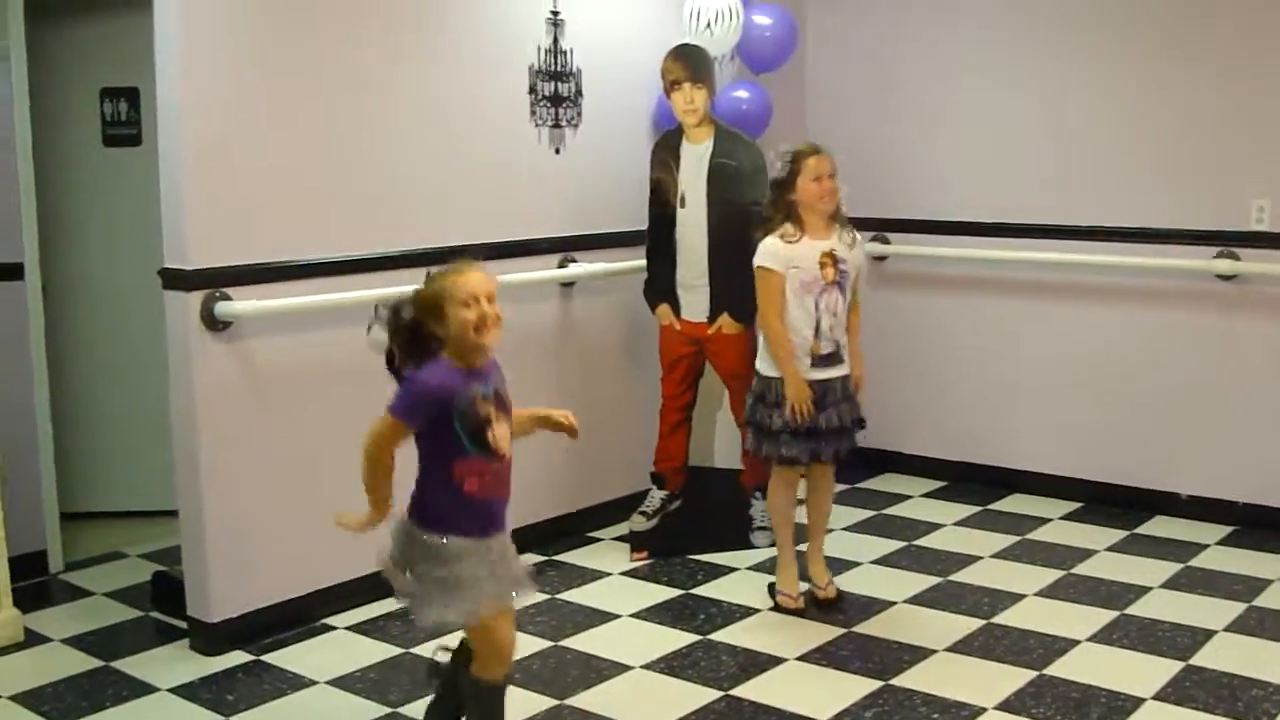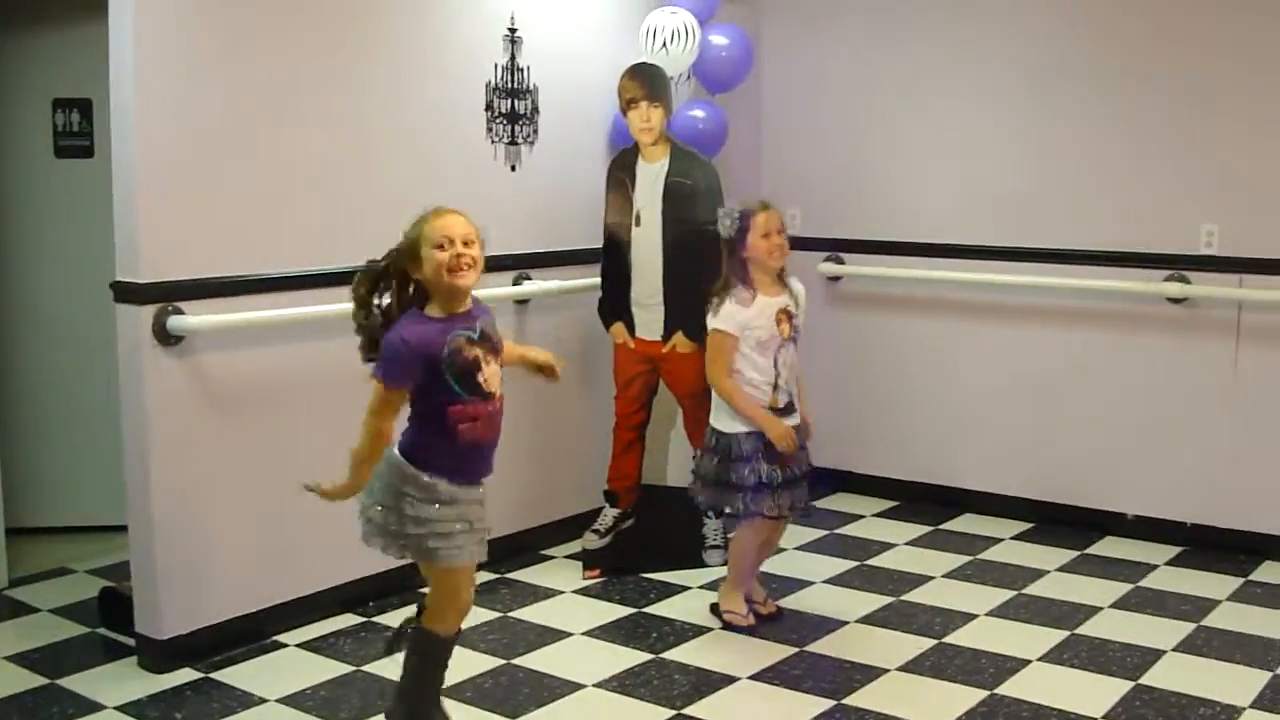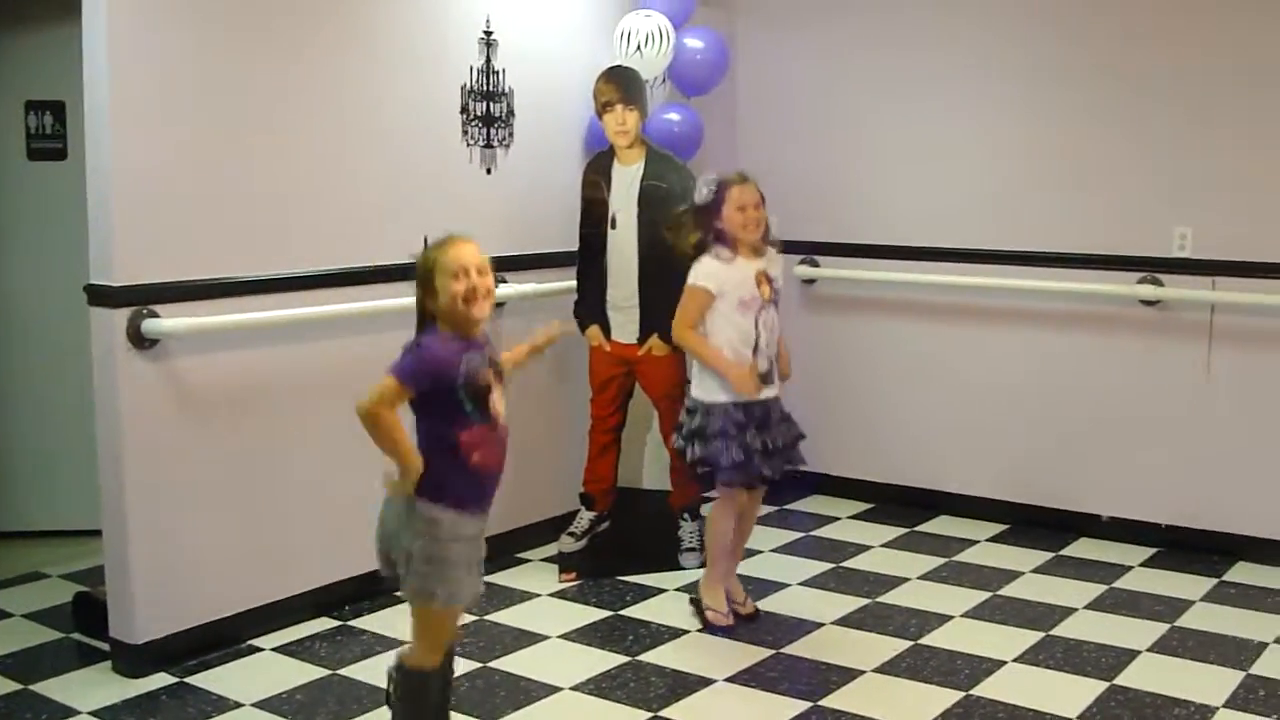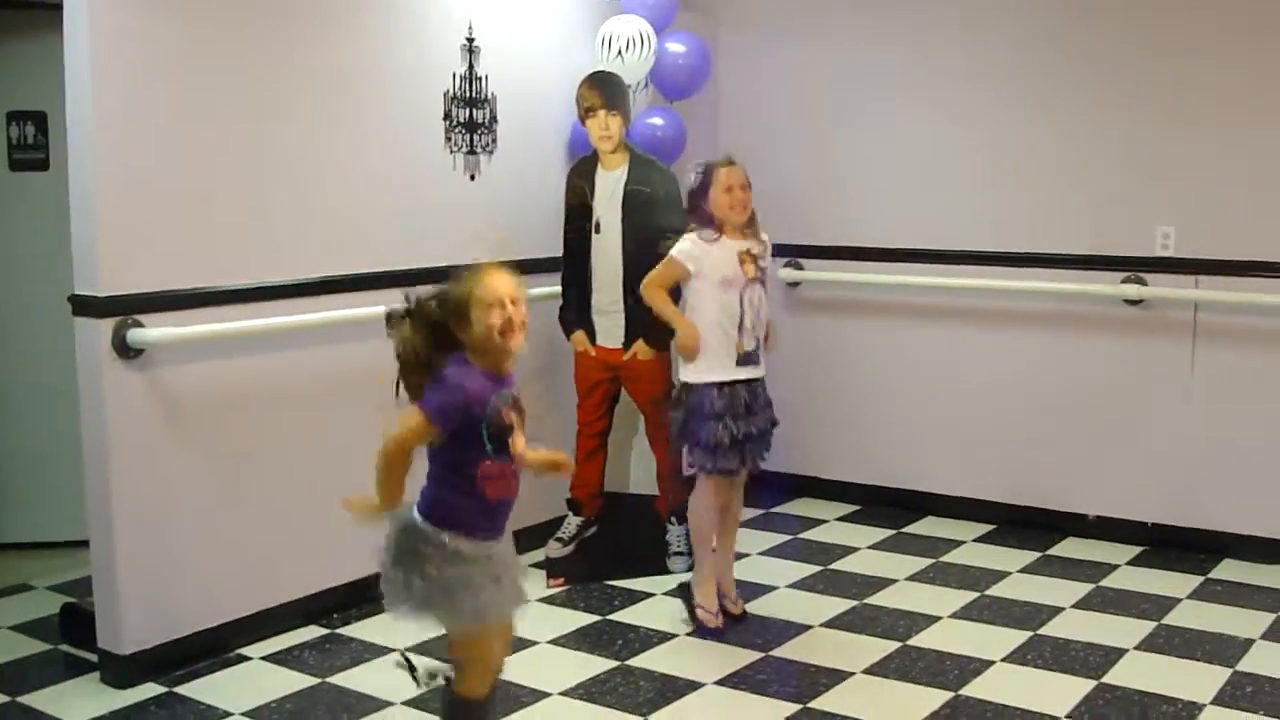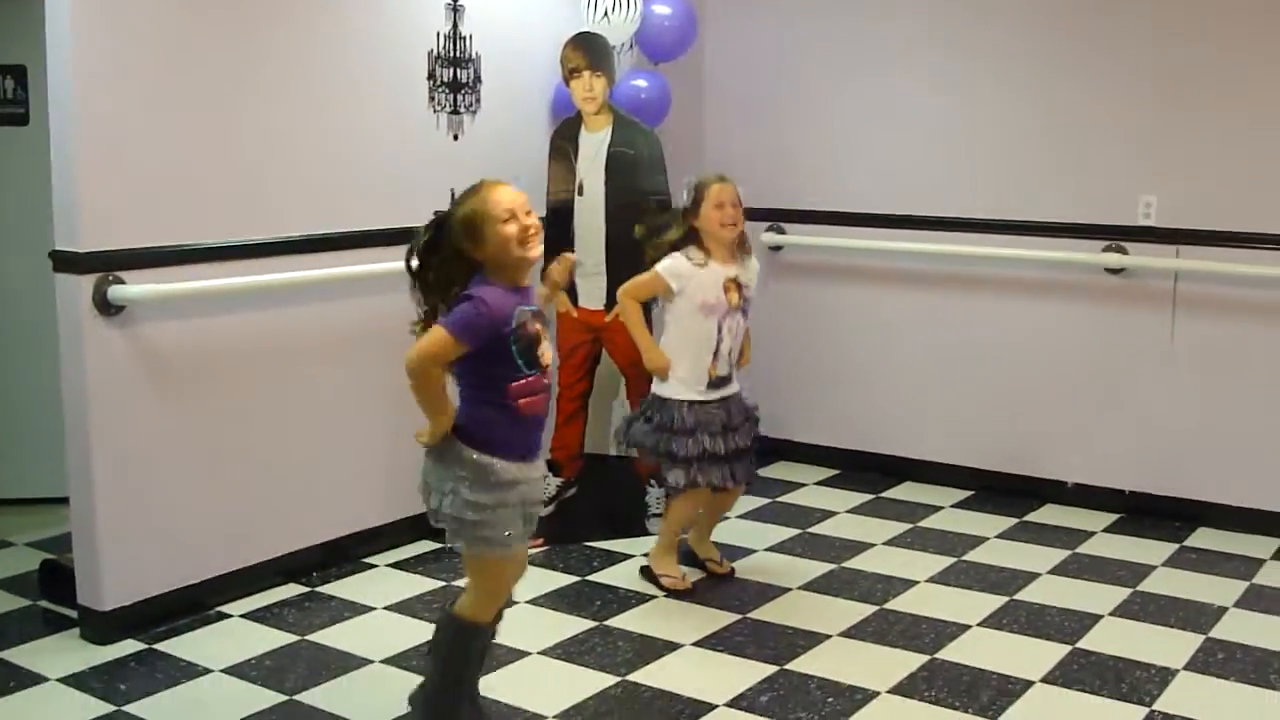
dt=0.3s
person 1, frame 1
left shoulder: (741, 153)
right shoulder: (664, 151)
left elbow: (758, 236)
right elbow: (657, 230)
left wrist: (740, 309)
right wrist: (657, 297)
left hip: (727, 311)
right hip: (677, 311)
left knee: (747, 406)
right knee: (674, 403)
left ankle: (758, 494)
right ankle: (666, 487)
person 1, frame 2
left shoulder: (697, 172)
right shoulder: (620, 170)
left elbow: (713, 255)
right elbow: (612, 248)
left wrist: (695, 327)
right wrist: (612, 315)
left hip: (682, 330)
right hip: (632, 328)
left knee: (700, 425)
right knee: (628, 421)
left ankle: (712, 514)
right ankle: (619, 505)
person 1, frame 3
left shoulder: (672, 175)
right shoulder: (595, 173)
left elbow: (688, 257)
right elbow: (587, 251)
left wrist: (670, 329)
right wrist: (587, 317)
left hip: (656, 332)
right hip: (606, 331)
left knee: (675, 428)
right knee: (603, 424)
left ankle: (687, 516)
right ankle: (595, 508)
person 1, frame 4
left shoulder: (656, 179)
right shoulder: (579, 178)
right elbow: (572, 256)
left wrist: (655, 333)
right wrist: (571, 323)
left hip: (642, 337)
right hip: (591, 336)
left knee: (661, 432)
right knee: (590, 429)
left ankle: (675, 520)
right ankle: (582, 514)
person 1, frame 5
left shoulder: (640, 141)
right shoulder: (563, 139)
left elbow: (657, 222)
right elbow: (555, 215)
left hip: (624, 299)
right hip: (573, 298)
left knee: (642, 394)
right knee: (570, 391)
left ankle: (653, 482)
right ankle: (562, 474)
person 2, frame 1
left shoulder: (488, 369)
right shoulder: (434, 383)
right elbow: (378, 444)
left wrist: (540, 417)
right wrist: (379, 509)
left hip: (485, 534)
right hip: (445, 539)
left knee: (491, 637)
right knee: (497, 646)
person 2, frame 2
left shoulder: (478, 312)
right shoulder: (414, 335)
right elbow: (380, 414)
left wrist: (527, 357)
right wrist: (356, 479)
left hip: (464, 485)
right hip: (427, 487)
left knee: (450, 600)
right knee: (452, 603)
person 2, frame 3
left shoulder: (477, 340)
right shoulder: (434, 351)
right elbow: (373, 406)
left wrist: (532, 346)
right wrist: (409, 466)
left hip: (468, 513)
right hip: (432, 515)
left knee: (441, 632)
right knee: (435, 639)
person 2, frame 4
left shoulder: (501, 374)
right shoulder: (461, 383)
right elbow: (398, 443)
left wrist: (536, 458)
right wrist: (386, 503)
left hip: (483, 539)
right hip: (447, 542)
left knee: (497, 647)
right knee: (484, 661)
person 2, frame 5
left shoulder: (520, 288)
right shoulder: (485, 302)
right elbow: (420, 360)
left wrist: (549, 288)
right wrist: (441, 423)
left hip: (516, 461)
right hip: (483, 463)
left knee: (503, 578)
right knee: (489, 590)
person 3, frame 1
left shoulder: (850, 243)
right shoulder: (776, 247)
left elbow: (851, 307)
right elbow: (770, 319)
left wrist: (855, 362)
right wrist: (791, 377)
left hip: (832, 376)
right hip: (784, 378)
left knee: (823, 466)
right knee: (786, 468)
left ankle: (816, 557)
right ankle: (786, 569)
person 3, frame 2
left shoulder: (793, 291)
right shoulder: (732, 305)
right elbow: (720, 374)
left wrist: (800, 409)
right wrist: (765, 419)
left hip: (782, 422)
right hip: (741, 430)
left knee: (778, 515)
right knee: (754, 518)
left ankle: (752, 582)
right ankle: (732, 593)
person 3, frame 3
left shoulder: (771, 260)
right shoulder: (712, 268)
right elbow: (682, 330)
left wrist: (781, 352)
right wrist: (728, 369)
left hip: (762, 397)
right hip: (721, 400)
left knee: (755, 490)
right knee: (732, 491)
left ankle: (728, 577)
right ankle: (710, 585)
person 3, frame 4
left shoulder: (759, 244)
right shoulder: (696, 247)
right elbow: (650, 287)
left wrist: (766, 325)
right wrist: (682, 325)
left hip: (749, 377)
right hip: (708, 380)
left knee: (738, 475)
right knee: (713, 477)
left ankle: (721, 570)
right ankle: (704, 578)
person 3, frame 5
left shoulder: (747, 264)
right shoulder: (682, 266)
right elbow: (627, 296)
left wrist: (744, 344)
right wrist: (649, 349)
left hip: (724, 394)
right hip: (681, 395)
left knee: (732, 482)
right knee: (695, 486)
left ankle: (699, 542)
right ankle: (661, 555)
